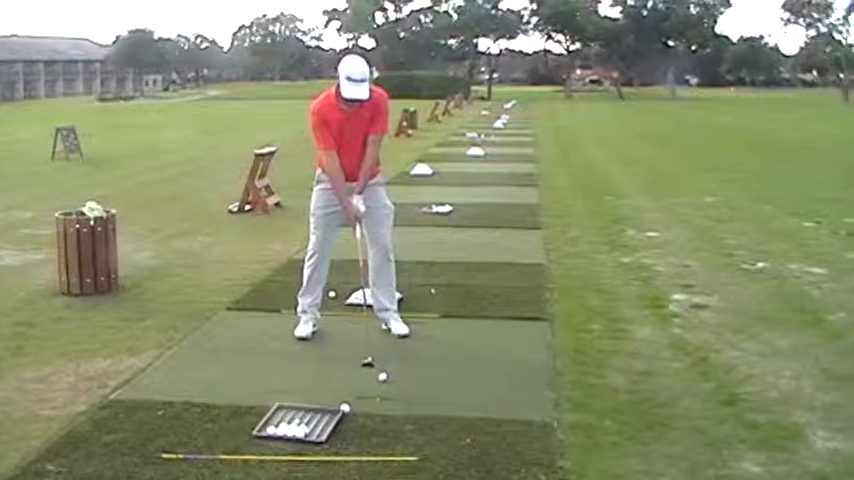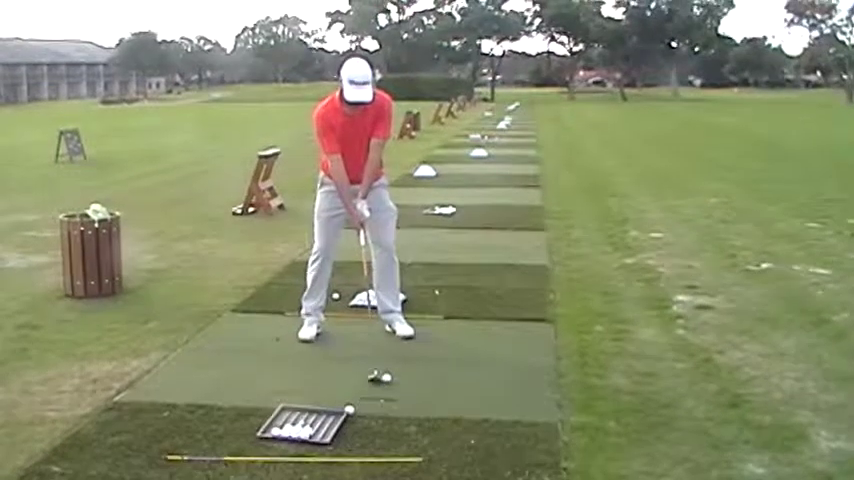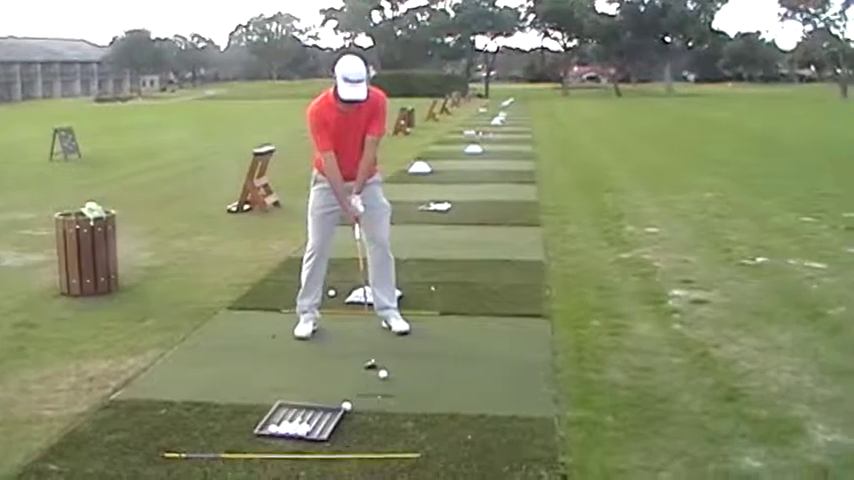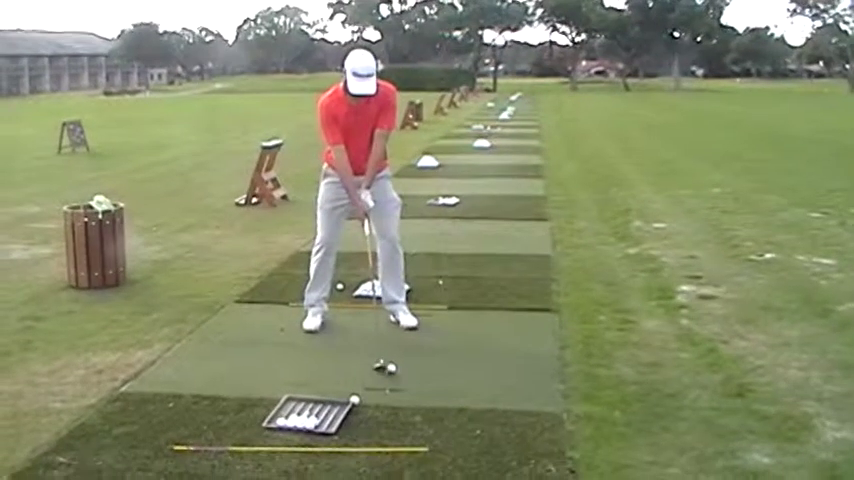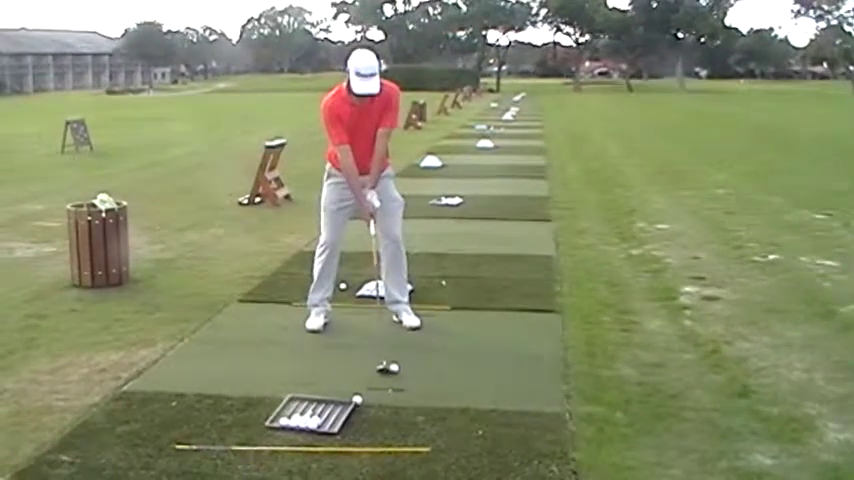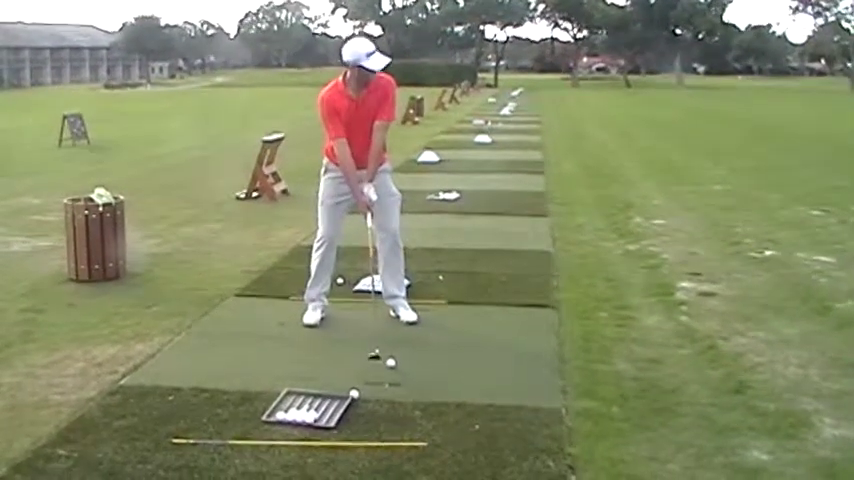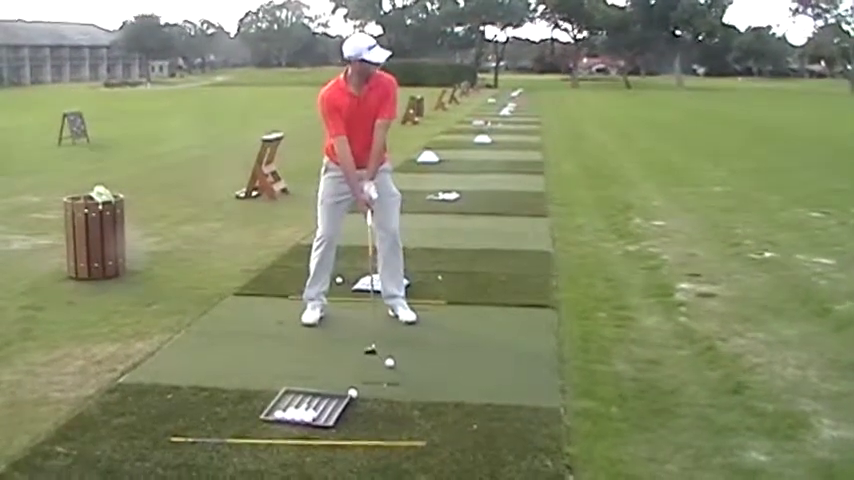
dt=0.4s
person 1, frame 1
left shoulder: (379, 100)
right shoulder: (320, 108)
left elbow: (372, 148)
right elbow: (330, 158)
left wrist: (360, 192)
right wrist: (346, 202)
left hip: (370, 182)
right hip: (330, 182)
left knee: (382, 247)
right knee: (318, 248)
left ankle: (388, 313)
right ankle: (308, 314)
person 1, frame 2
left shoulder: (382, 104)
right shoulder: (324, 113)
left elbow: (375, 153)
right elbow: (335, 163)
left wrist: (363, 198)
right wrist: (351, 208)
left hip: (373, 184)
right hip: (334, 185)
left knee: (385, 248)
right knee: (322, 251)
left ankle: (392, 315)
right ankle: (312, 316)
person 1, frame 3
left shoulder: (377, 100)
right shoulder: (317, 110)
left elbow: (370, 149)
right elbow: (328, 159)
left wrist: (357, 193)
right wrist: (345, 204)
left hip: (366, 181)
right hip: (327, 182)
left knee: (380, 244)
right knee: (317, 248)
left ankle: (388, 311)
right ankle: (307, 314)
person 1, frame 4
left shoulder: (387, 94)
right shoulder: (328, 103)
left elbow: (379, 143)
right elbow: (338, 152)
left wrist: (366, 187)
right wrist: (355, 198)
left hip: (376, 175)
right hip: (337, 177)
left knee: (390, 239)
right knee: (325, 241)
left ankle: (396, 305)
right ankle: (315, 307)
person 1, frame 5
left shoulder: (390, 93)
right shoulder: (332, 104)
left elbow: (382, 142)
right elbow: (344, 153)
left wrist: (372, 187)
right wrist: (361, 198)
left hip: (379, 175)
right hip: (340, 177)
left knee: (393, 239)
right knee: (329, 241)
left ankle: (400, 305)
right ankle: (318, 307)
person 1, frame 6
left shoulder: (386, 85)
right shoulder: (328, 97)
left elbow: (378, 135)
right elbow: (340, 147)
left wrist: (369, 181)
right wrist: (357, 192)
left hip: (376, 169)
right hip: (338, 171)
left knee: (390, 233)
right knee: (326, 236)
left ankle: (397, 300)
right ankle: (315, 302)
person 1, frame 7
left shoulder: (387, 84)
right shoulder: (329, 95)
left elbow: (380, 134)
right elbow: (341, 145)
left wrist: (370, 179)
right wrist: (356, 190)
left hip: (377, 169)
right hip: (338, 170)
left knee: (390, 233)
right knee: (326, 235)
left ankle: (396, 300)
right ankle: (314, 301)
